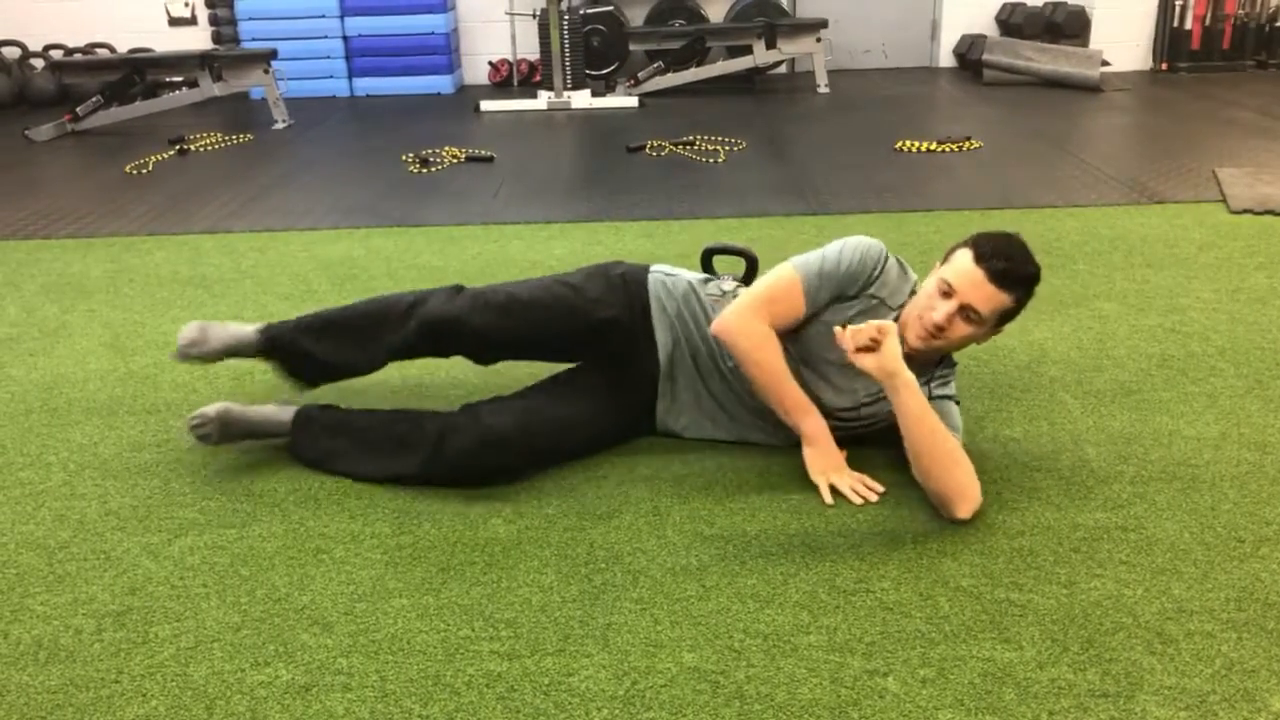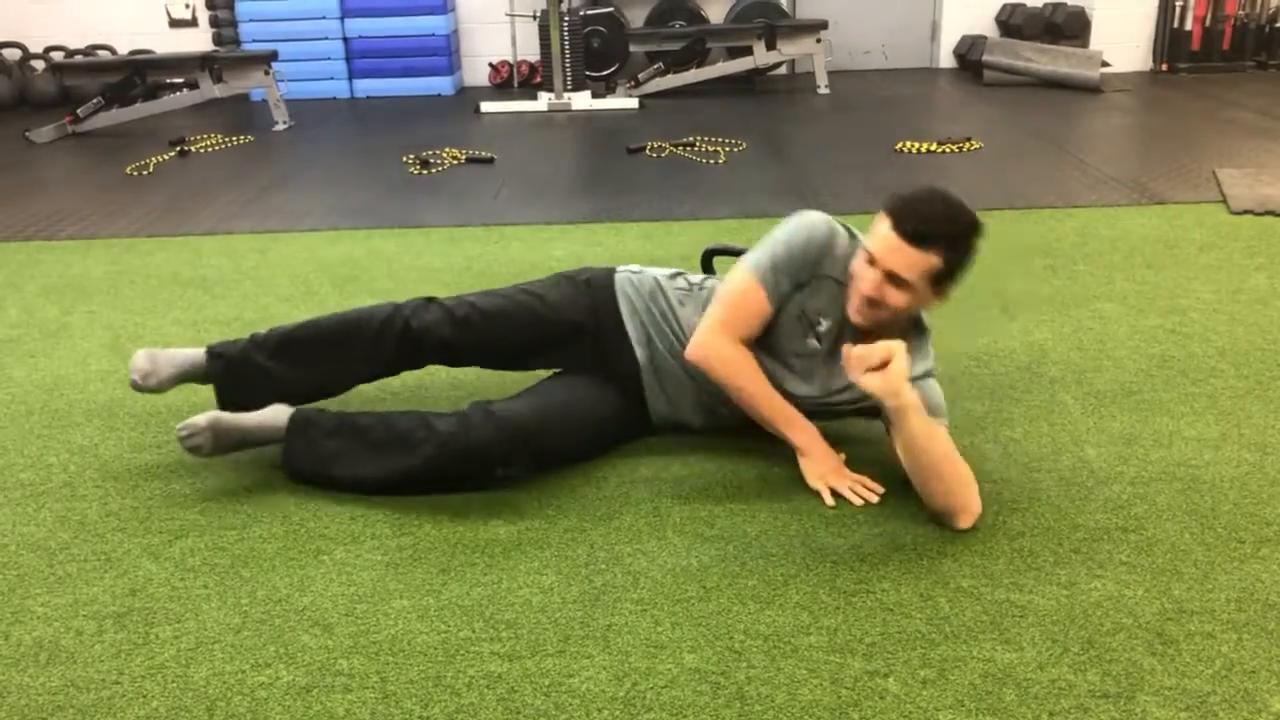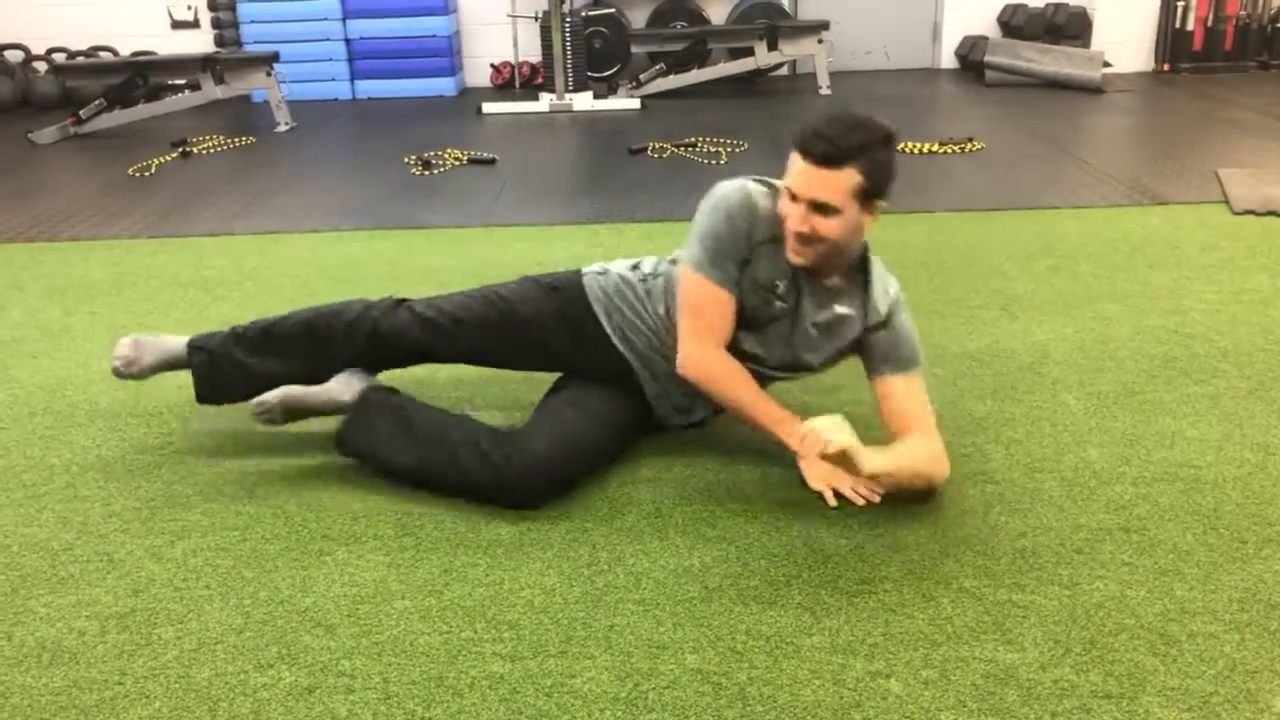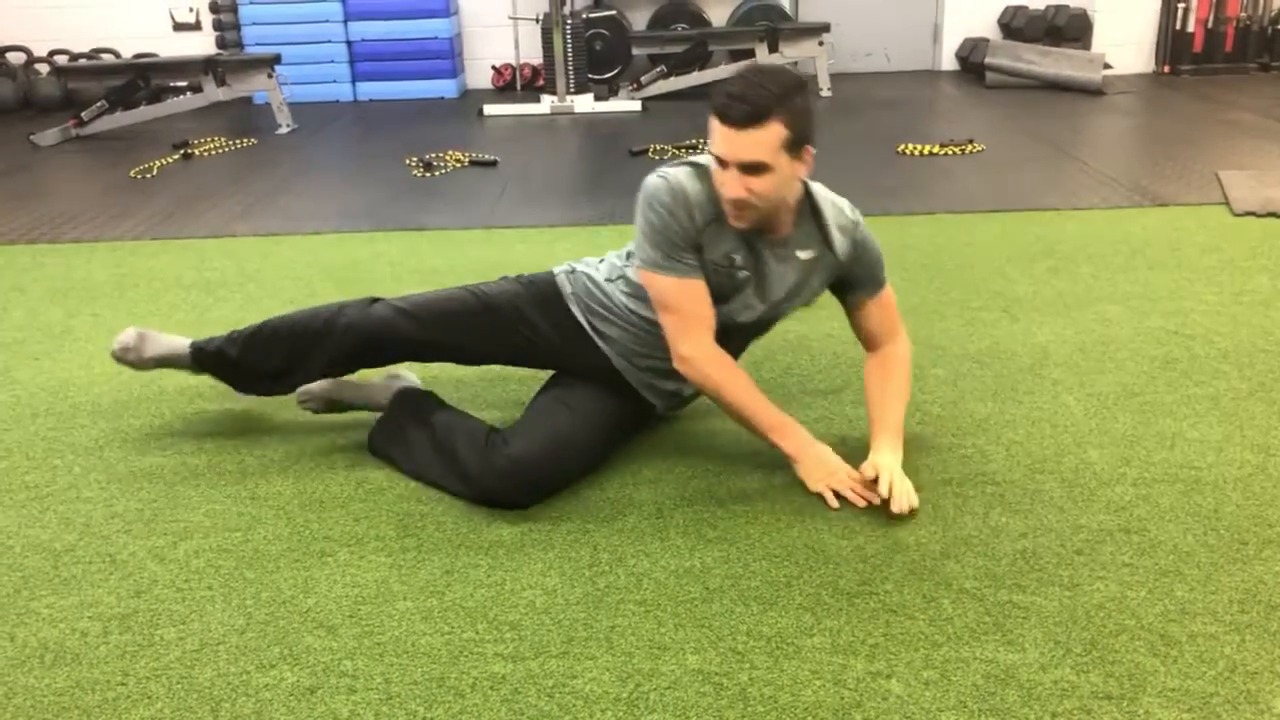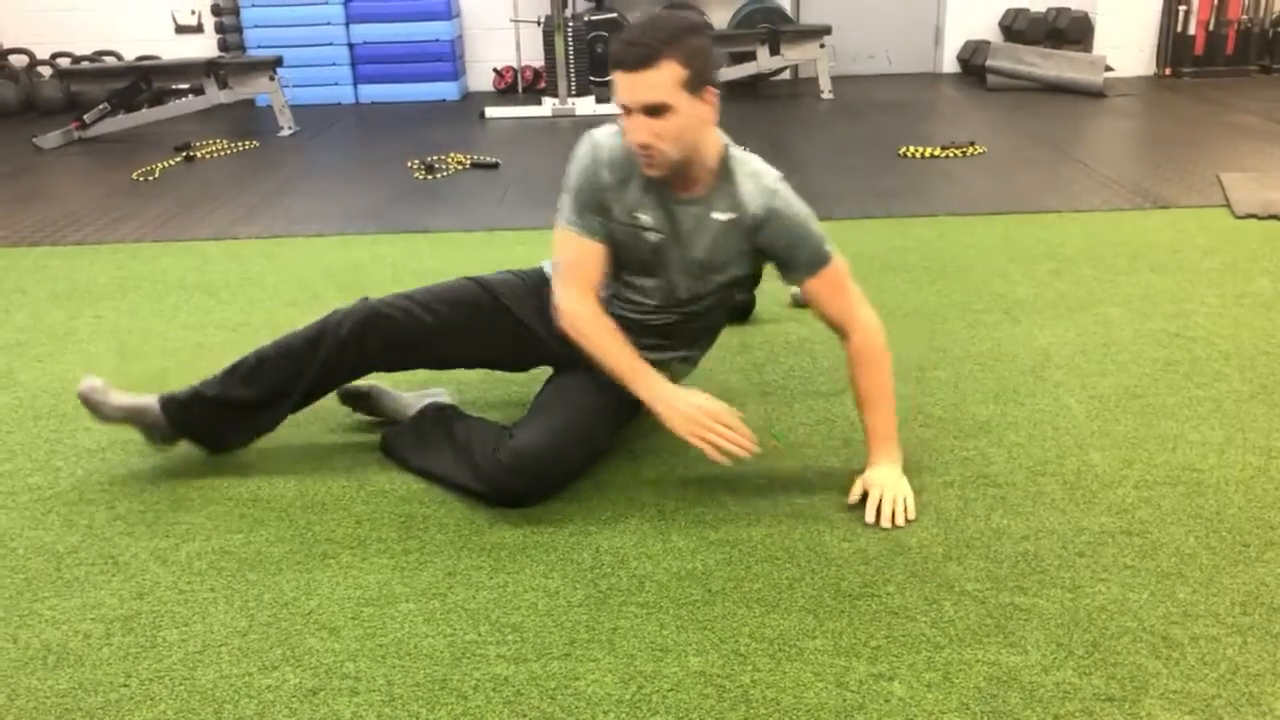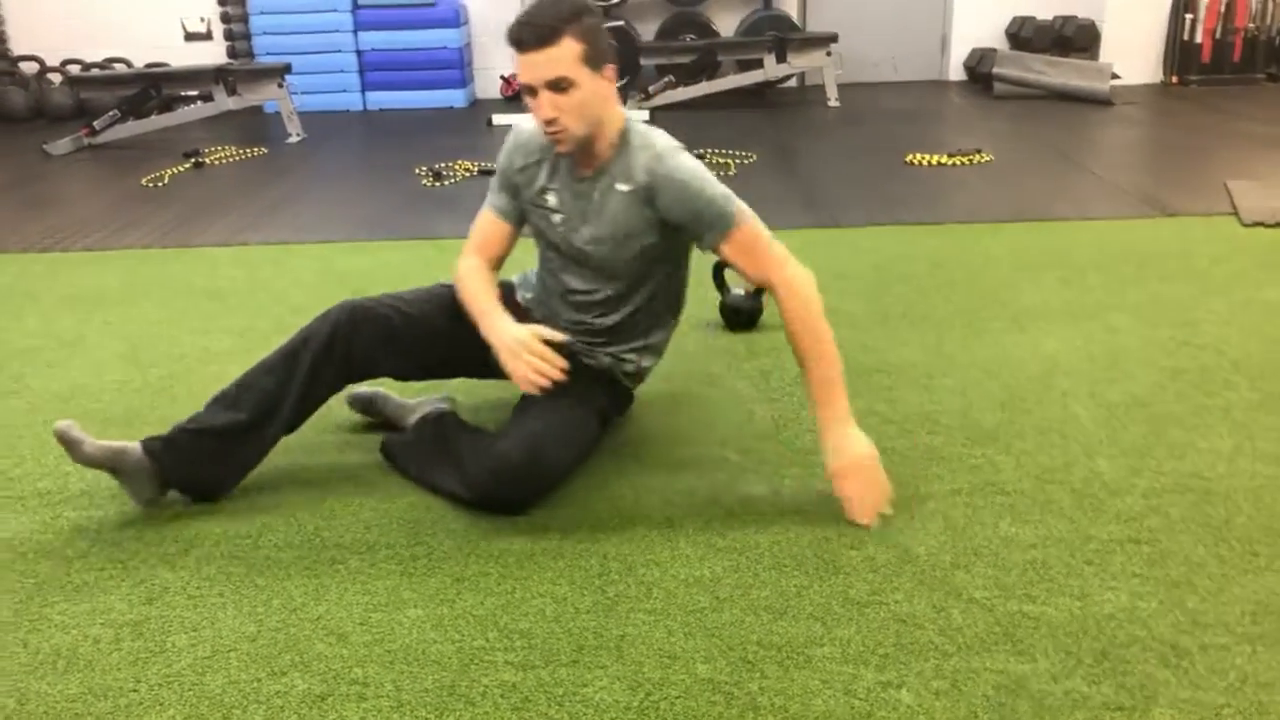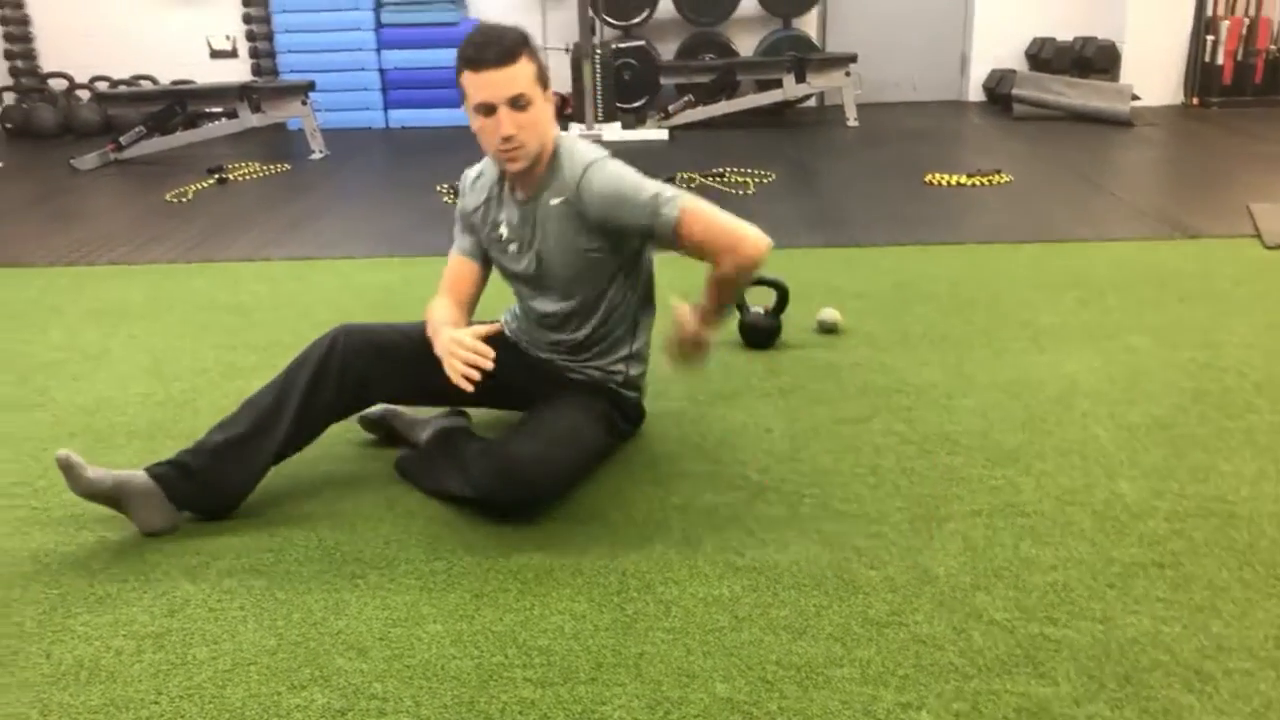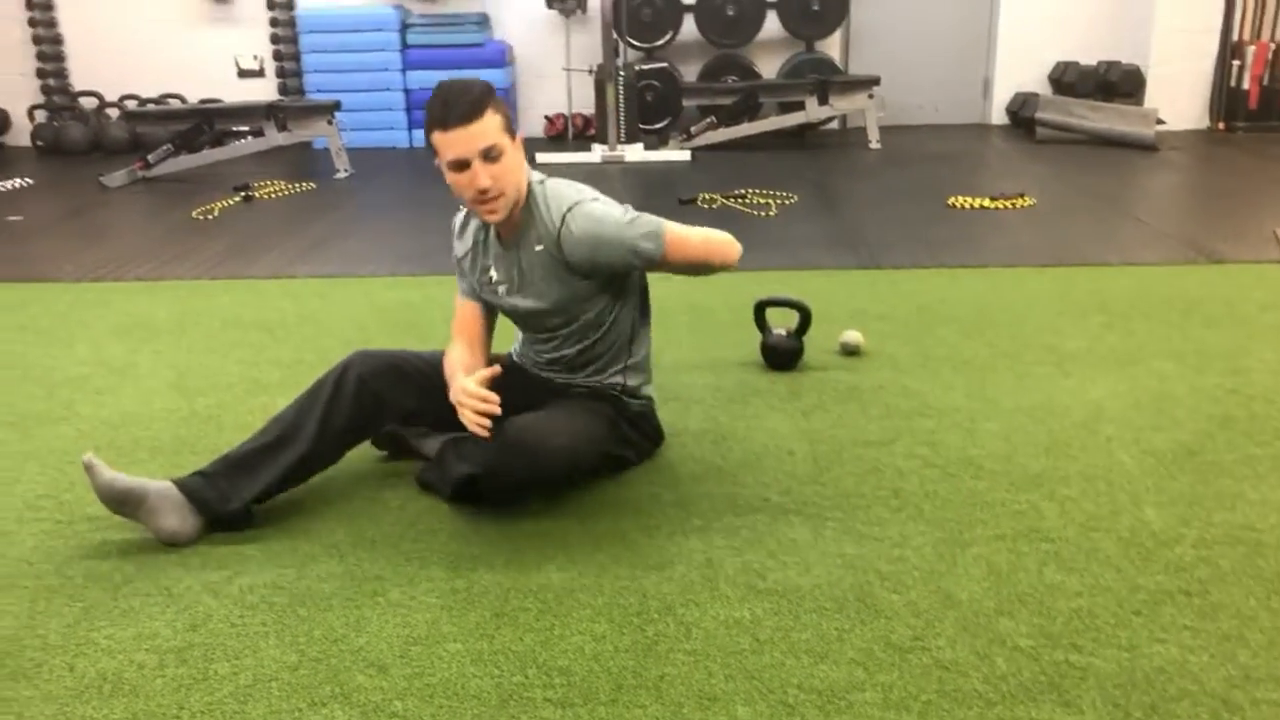
dt=0.2s
person 1, frame 1
left shoulder: (931, 394)
right shoulder: (869, 263)
left elbow: (959, 502)
right elbow: (737, 321)
left wrist: (897, 375)
right wrist: (813, 434)
left hip: (649, 402)
right hip: (647, 313)
left knee: (473, 447)
right knee: (462, 318)
left ankle: (289, 425)
right ankle: (274, 341)
person 1, frame 2
left shoulder: (908, 370)
right shoulder: (818, 239)
left elbow: (960, 508)
right elbow: (711, 345)
left wrist: (898, 403)
right wrist: (807, 442)
left hip: (637, 399)
right hip: (620, 312)
left knee: (482, 445)
right knee: (426, 329)
left ankle: (286, 432)
right ankle: (219, 366)
person 1, frame 3
left shoulder: (876, 310)
right shoulder: (740, 207)
left elbow: (931, 456)
right elbow: (697, 355)
left wrist: (865, 460)
right wrist: (798, 440)
left hip: (640, 396)
right hip: (597, 310)
left knee: (525, 472)
right knee: (404, 329)
left ankle: (359, 407)
right ankle: (201, 355)
person 1, frame 4
left shoulder: (839, 236)
right shoulder: (673, 194)
left elbow: (888, 341)
right elbow: (695, 351)
left wrist: (886, 454)
right wrist: (798, 444)
left hip: (633, 384)
right hip: (577, 306)
left knee: (515, 474)
right knee: (381, 323)
left ankle: (394, 406)
right ankle: (203, 354)
person 1, frame 5
left shoulder: (764, 205)
right shoulder: (603, 155)
left elbow: (858, 329)
right elbow: (576, 302)
left wrist: (885, 460)
right wrist: (664, 397)
left hip: (631, 363)
right hip: (561, 306)
left knee: (521, 471)
right knee: (374, 323)
left ankle: (417, 418)
right ankle: (184, 416)
person 1, frame 6
left shoulder: (665, 174)
right shoulder: (526, 148)
left elbow: (790, 281)
right elbow: (473, 264)
left wrist: (839, 427)
right wrist: (499, 335)
left hip: (602, 365)
right hip: (526, 312)
left knee: (505, 478)
right knee: (352, 328)
left ankle: (422, 426)
right ankle: (170, 463)
person 1, frame 7
left shoulder: (596, 184)
right shoulder: (479, 187)
left elbow: (746, 246)
right elbow: (449, 300)
left wrist: (702, 321)
right wrist: (446, 338)
left hip: (595, 388)
right hip: (520, 350)
left knee: (512, 480)
right knee: (348, 349)
left ankle: (434, 438)
right ankle: (175, 488)
person 1, frame 8
left shoulder: (577, 222)
right shoulder: (469, 229)
left elbow: (723, 250)
right elbow: (465, 345)
left wrist: (626, 283)
right wrist: (461, 383)
left hip: (607, 408)
right hip: (532, 376)
left knee: (509, 458)
right knee: (367, 375)
left ankle: (447, 455)
right ankle: (198, 502)
